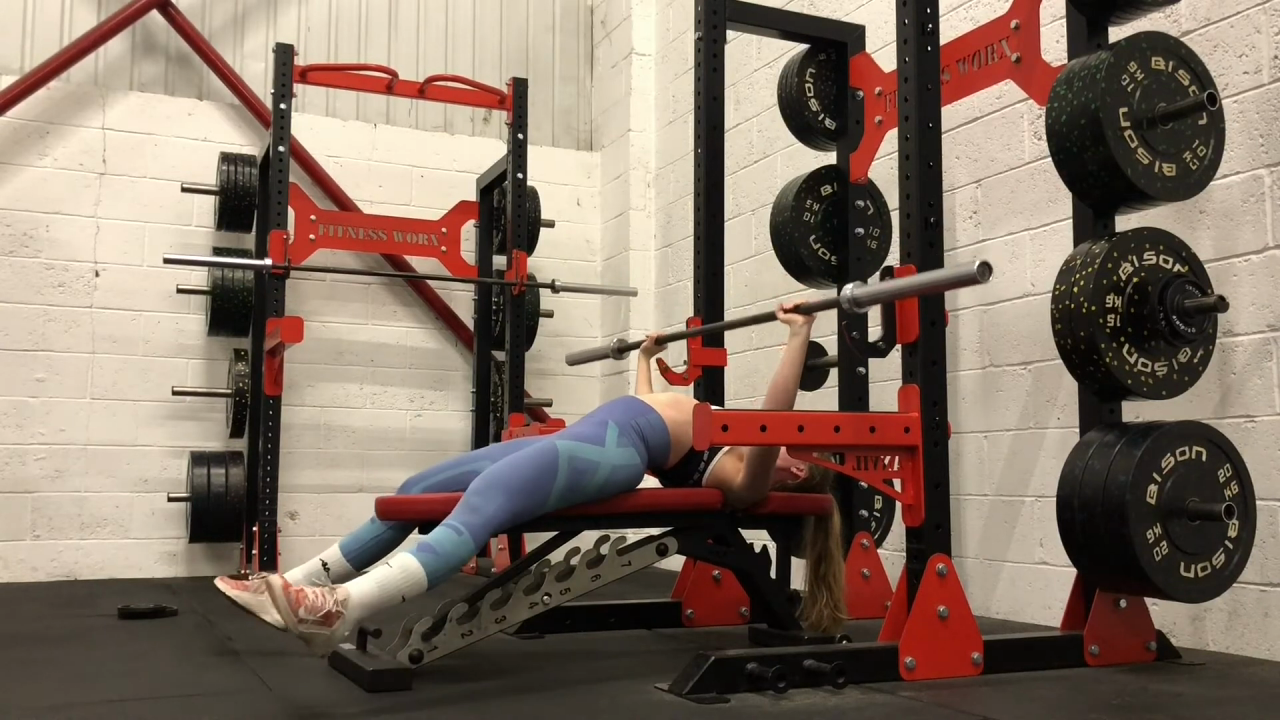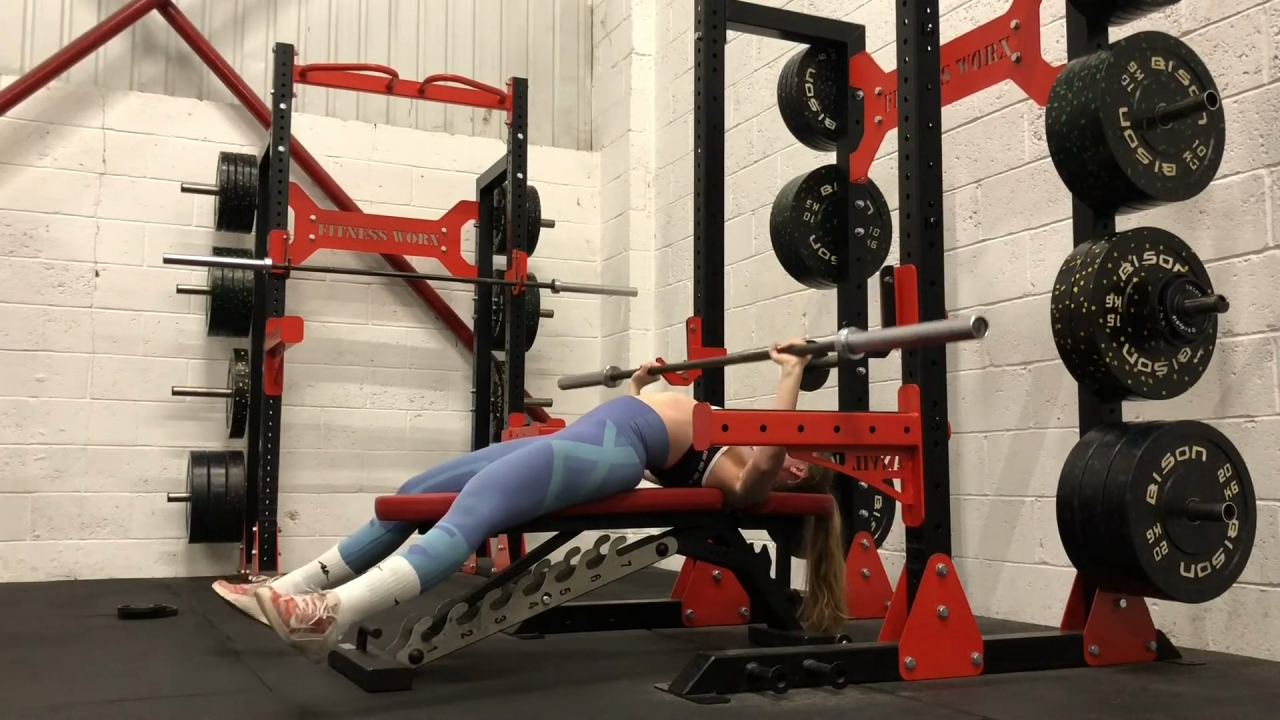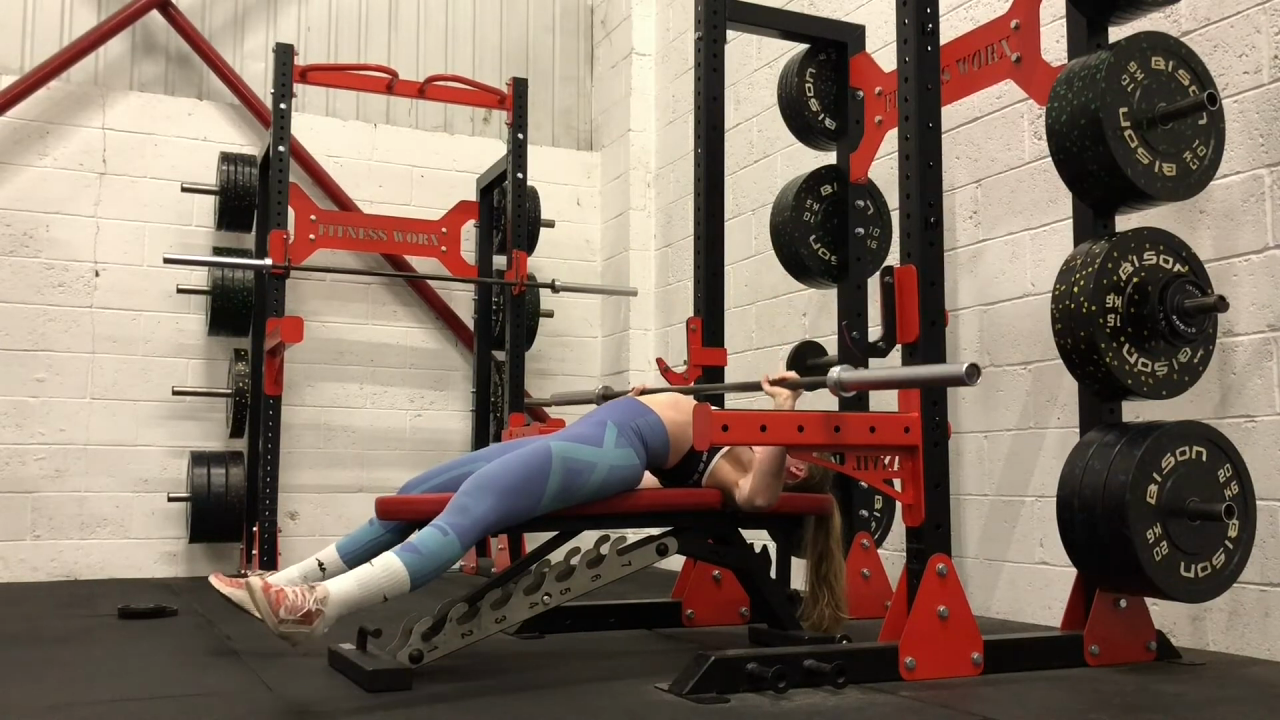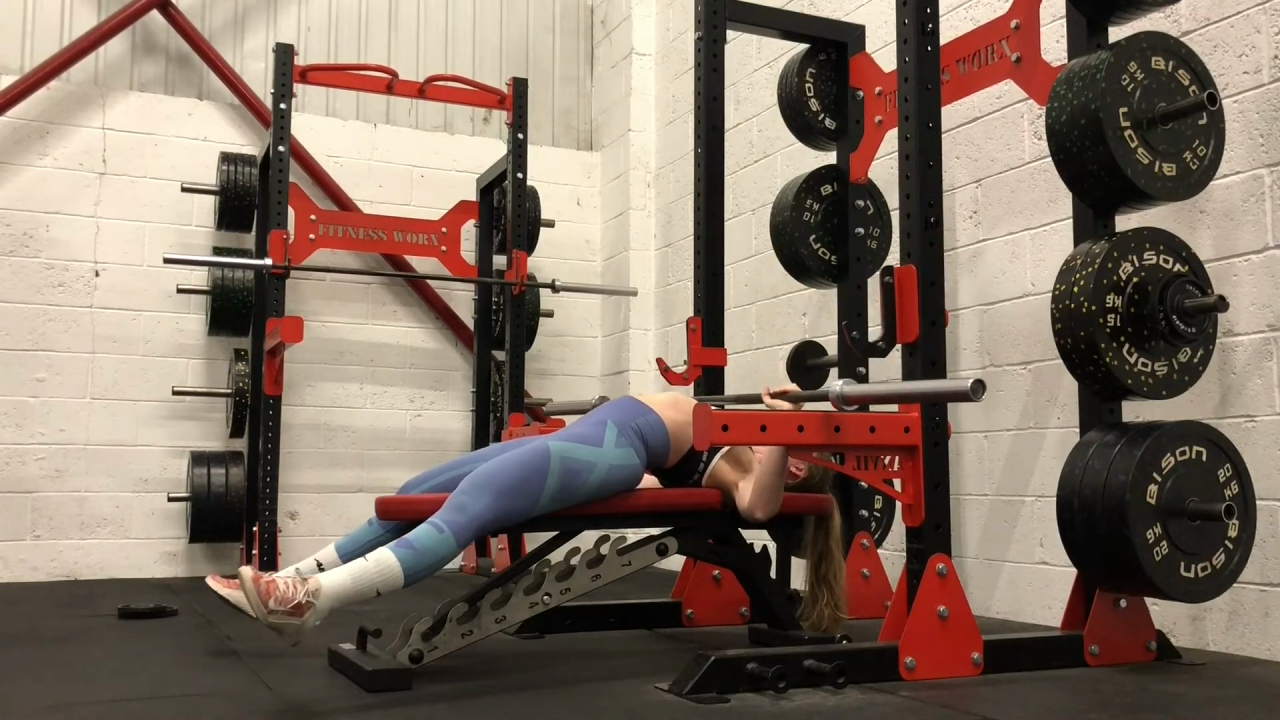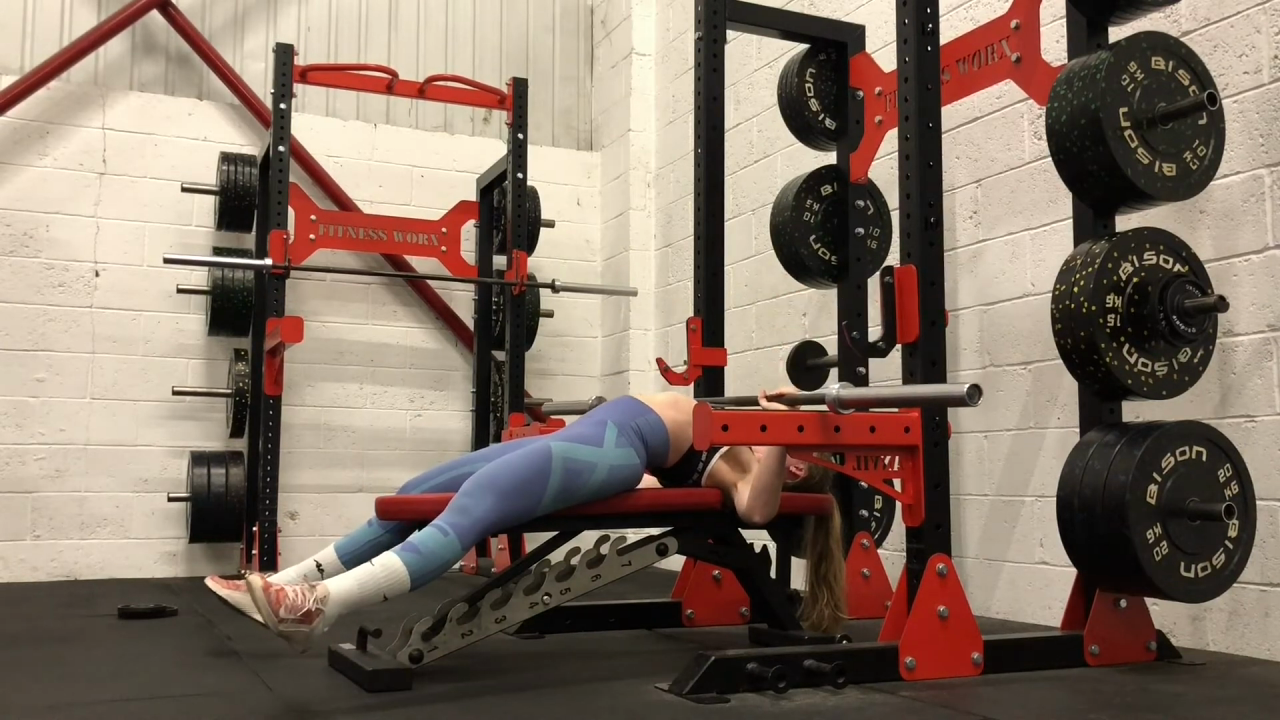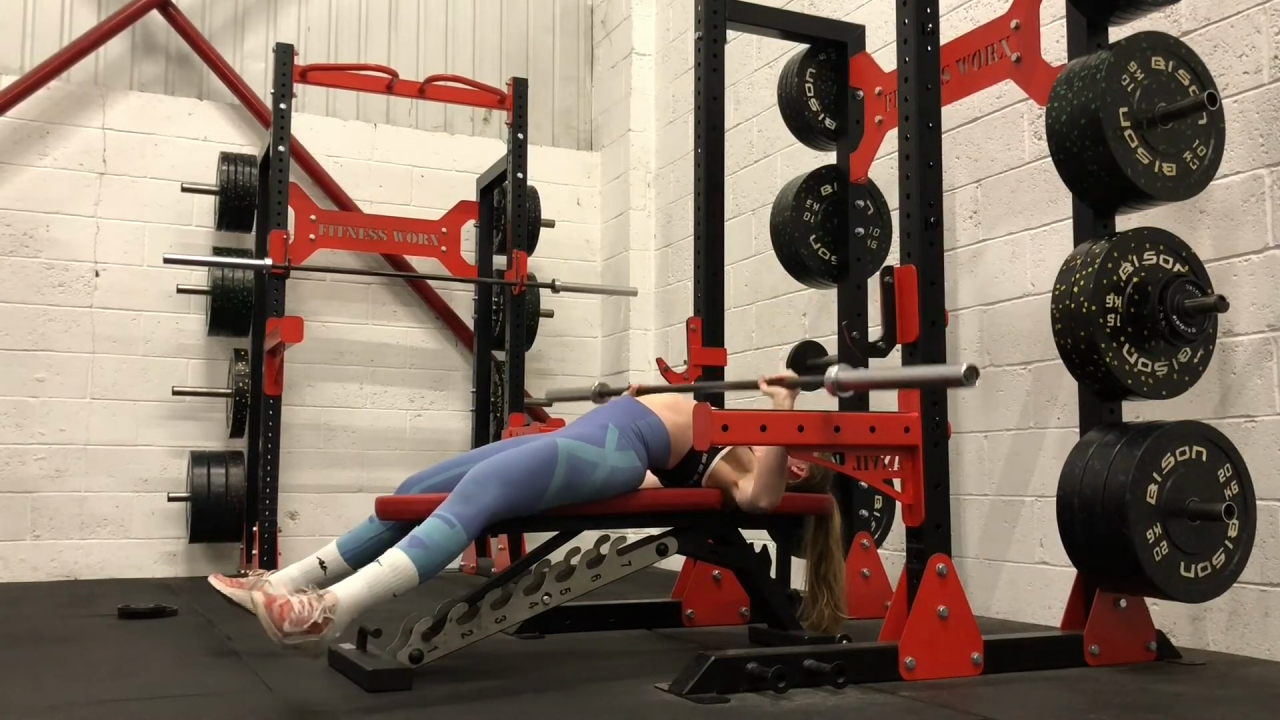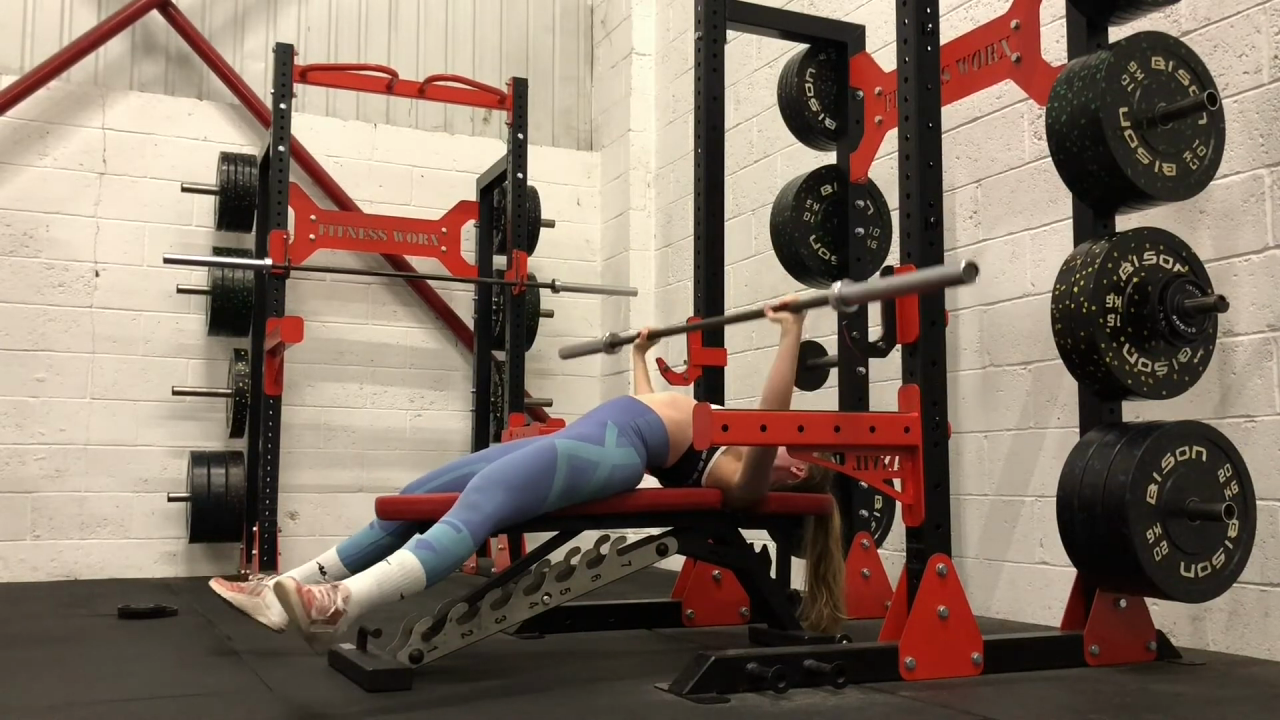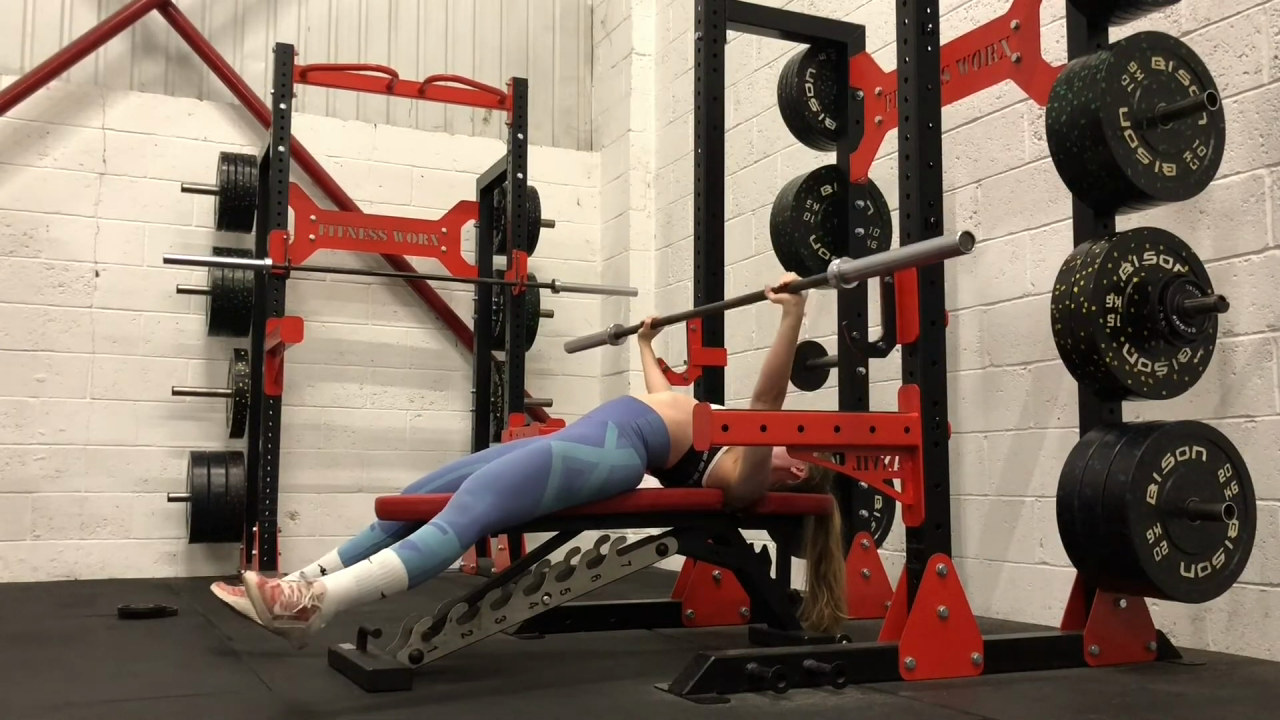
dt=0.3s
person 1, frame 1
left shoulder: (746, 483)
right shoulder: (721, 456)
left elbow: (773, 421)
right elbow: (653, 411)
left wrist: (798, 336)
right wrist: (646, 359)
left knee: (476, 510)
right knee: (417, 493)
left ankle: (336, 610)
right ankle: (287, 587)
person 1, frame 2
left shoulder: (747, 486)
right shoulder: (720, 456)
left elbow: (767, 455)
left wrist: (793, 374)
right wrist: (637, 386)
left knee: (470, 513)
right knee: (415, 494)
left ankle: (328, 615)
right ankle: (291, 587)
person 1, frame 3
left shoulder: (747, 481)
right shoulder: (718, 462)
left elbow: (759, 495)
left wrist: (788, 409)
right wrist: (631, 400)
left knee: (465, 514)
right knee: (414, 496)
left ankle: (317, 607)
right ankle: (290, 583)
person 1, frame 4
left shoulder: (744, 480)
right shoulder: (717, 462)
left elbow: (758, 507)
left wrist: (787, 420)
left knee: (460, 512)
right knee: (413, 496)
left ankle: (309, 599)
right ankle: (290, 582)
person 1, frame 5
left shoulder: (744, 477)
right shoulder: (713, 458)
left elbow: (758, 510)
left knee: (464, 514)
right knee: (413, 496)
left ankle: (319, 604)
right ankle: (290, 585)
person 1, frame 6
left shoulder: (741, 479)
right shoulder: (719, 457)
left elbow: (762, 498)
left wrist: (785, 408)
right wrist: (632, 396)
left knee: (469, 500)
right knee: (416, 491)
left ankle: (327, 609)
right ankle: (283, 582)
person 1, frame 7
left shoulder: (744, 482)
right shoulder: (720, 454)
right elbow: (651, 402)
left wrist: (791, 337)
right wrist: (640, 355)
left knee: (472, 511)
right knee: (416, 498)
left ankle: (338, 605)
right ankle: (288, 591)
person 1, frame 8
left shoulder: (744, 483)
right shoulder: (718, 458)
left elbow: (768, 399)
right elbow: (663, 399)
left wrist: (792, 315)
right wrist: (646, 343)
left knee: (466, 512)
right knee: (415, 502)
left ankle: (315, 603)
right ankle: (297, 587)
